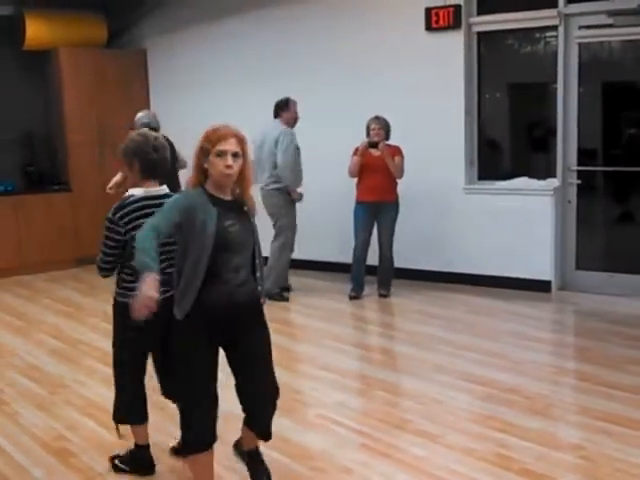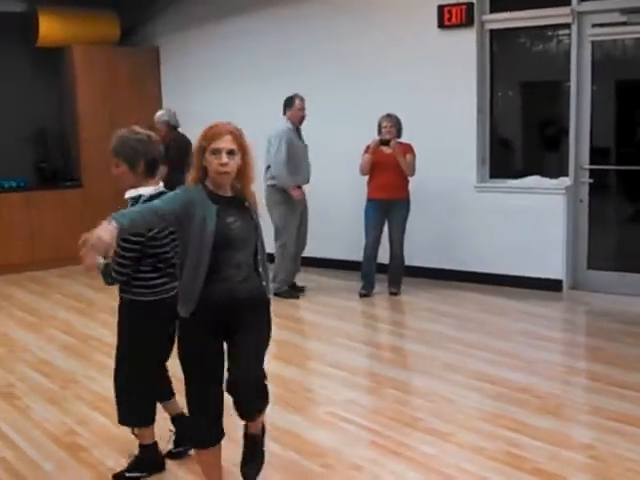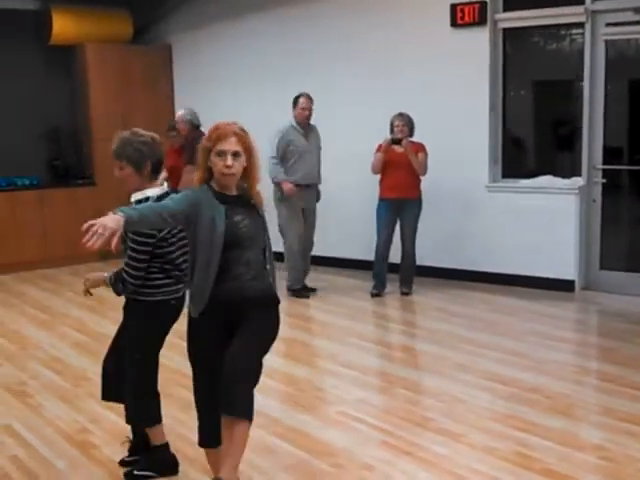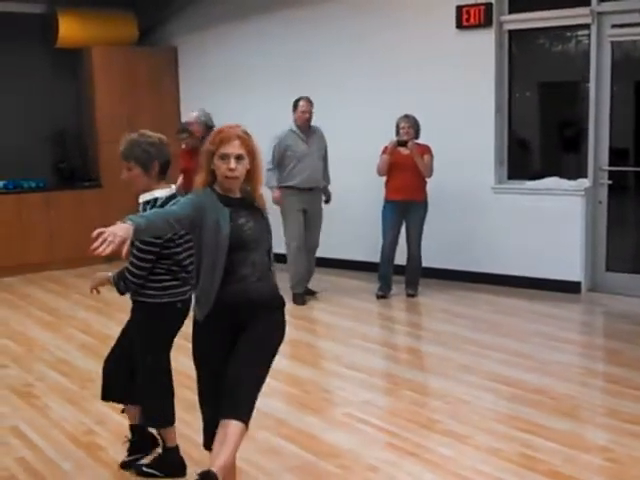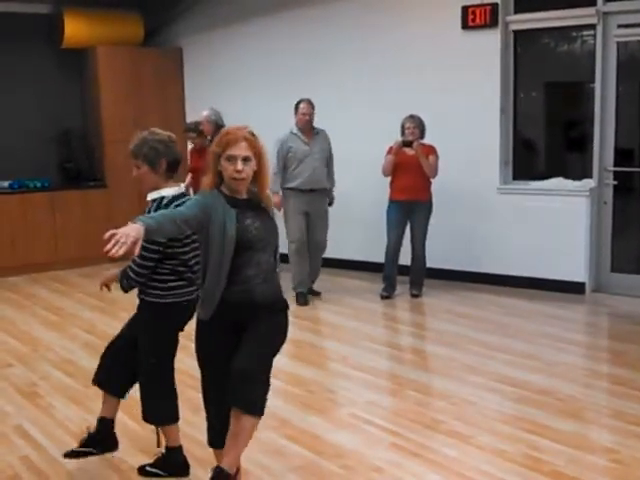
dt=0.2s
person 1, frame 1
left shoulder: (244, 203)
right shoulder: (191, 202)
right elbow: (150, 233)
left wrist: (253, 293)
right wrist: (150, 273)
left hip: (246, 313)
right hip: (199, 316)
left knee: (262, 394)
right knee: (199, 407)
left ankle: (249, 447)
person 1, frame 2
left shoulder: (246, 199)
right shoulder: (191, 199)
right elbow: (151, 212)
left wrist: (263, 289)
right wrist: (113, 223)
left hip: (249, 307)
right hip: (202, 312)
left knee: (246, 380)
right knee: (204, 403)
left ankle: (255, 430)
person 1, frame 3
left shoulder: (251, 198)
right shoulder: (198, 200)
right elbow: (160, 211)
left wrist: (267, 290)
right wrist: (121, 216)
left hip: (258, 308)
right hip: (212, 312)
left knee: (237, 379)
right knee: (210, 399)
person 1, frame 4
left shoulder: (254, 201)
right shoulder: (202, 203)
right elbow: (166, 217)
right wrist: (130, 225)
left hip: (264, 310)
right hip: (217, 315)
left knee: (240, 382)
right knee: (214, 401)
person 1, frame 5
left shoulder: (261, 202)
right shoulder: (209, 204)
right elbow: (175, 218)
right wrist: (140, 226)
left hip: (268, 311)
right hip: (220, 316)
left knee: (248, 373)
right knee: (219, 403)
person 2, frame 1
left shoulder: (122, 211)
left elbow: (105, 266)
left hip: (134, 305)
right hip: (173, 301)
left knee: (130, 373)
right knee: (171, 366)
left ankle: (141, 453)
person 2, frame 2
left shoulder: (134, 211)
left elbow: (118, 272)
left wrist: (99, 263)
left hip: (144, 304)
right hip: (169, 298)
left knee: (132, 374)
right knee: (151, 368)
right ankle: (183, 427)
person 2, frame 3
right shoulder: (169, 200)
left elbow: (131, 276)
left wrist: (102, 279)
left hip: (150, 305)
right hip: (166, 298)
left knee: (137, 374)
right knee: (119, 365)
right ankle: (143, 438)
person 2, frame 4
left shoulder: (153, 213)
right shoulder: (179, 202)
left elbow: (136, 273)
left wrist: (108, 278)
left hip: (158, 306)
right hip: (172, 300)
left knee: (152, 376)
right knee: (121, 365)
right ankle: (141, 436)
person 2, frame 5
left shoulder: (162, 210)
right shoulder: (187, 200)
left elbow: (140, 271)
left wrist: (113, 276)
right wrist: (124, 275)
left hip: (164, 305)
right hip: (181, 298)
left knee: (156, 375)
right knee: (117, 357)
right ankle: (102, 433)
person 3, frame 1
left shoulder: (265, 134)
right shoulder: (286, 134)
left elbow: (259, 164)
right elbow: (285, 165)
right wrist: (294, 190)
left hip: (269, 191)
right hip: (281, 194)
left knee: (284, 238)
right knee: (284, 240)
left ankle: (279, 281)
right ankle: (271, 288)
person 3, frame 2
left shoulder: (296, 133)
right shoulder: (282, 133)
right elbow: (277, 165)
right wrist: (290, 188)
left hip: (295, 193)
right hip: (282, 195)
left knee: (299, 239)
right knee: (286, 241)
left ankle: (288, 280)
right ankle: (280, 286)
person 3, frame 3
left shoulder: (314, 132)
right shoulder: (285, 133)
right elbow: (274, 161)
left wrist: (316, 186)
right wrist: (283, 181)
left hip: (308, 192)
right hip: (288, 193)
left knee: (307, 240)
right knee: (293, 240)
left ankle: (300, 281)
right ankle: (294, 285)
person 3, frame 4
left shoulder: (318, 134)
right shoulder: (284, 138)
left elbow: (324, 163)
right elbow: (272, 166)
left wrist: (326, 187)
right wrist: (274, 188)
left hip: (314, 195)
right hip: (291, 195)
left knee: (311, 242)
right knee: (295, 241)
left ankle: (303, 283)
right ankle: (297, 289)
person 3, frame 5
left shoulder: (323, 136)
right shoulder: (286, 140)
left elbow: (329, 164)
right elbow: (277, 170)
left wrist: (330, 189)
right wrist: (276, 193)
left hip: (318, 196)
right hip: (294, 197)
left knee: (318, 242)
right knee: (297, 242)
left ankle: (309, 283)
right ankle: (300, 289)
person 4, frame 1
left shoulder: (394, 150)
right shoulder: (360, 149)
left elbow: (399, 174)
right elbow: (352, 173)
left wrist: (385, 154)
right wrist: (360, 153)
left hip: (388, 204)
right hip: (364, 204)
left knee: (386, 246)
right knee: (360, 245)
left ankle: (384, 286)
right ankle: (357, 286)
person 4, frame 2
left shoulder: (406, 148)
right shoulder: (371, 147)
left elbow: (410, 172)
right elbow: (363, 171)
left wrist: (397, 152)
right wrist: (371, 151)
left hip: (399, 202)
right hip: (375, 201)
left knee: (396, 244)
right knee: (371, 243)
left ankle: (394, 284)
right ankle: (367, 284)
person 4, frame 3
left shoulder: (418, 147)
right shoulder: (383, 146)
left elbow: (422, 171)
right elbow: (375, 170)
left wrist: (409, 151)
right wrist: (383, 150)
left hip: (411, 201)
right hip: (387, 201)
left knee: (408, 244)
right knee: (382, 243)
left ankle: (406, 284)
right ankle: (378, 284)
person 4, frame 4
left shoulder: (424, 149)
right shoulder: (389, 148)
left elbow: (428, 173)
right elbow: (380, 172)
left wrist: (414, 153)
right wrist: (389, 152)
left hip: (417, 203)
right hip: (392, 202)
left knee: (414, 245)
right knee: (388, 244)
left ankle: (412, 285)
right ankle: (384, 286)
person 4, frame 5
left shoulder: (429, 149)
right shoulder: (394, 148)
left elbow: (432, 173)
right elbow: (385, 172)
left wrist: (419, 153)
right wrist: (394, 152)
left hip: (421, 204)
right hip: (397, 203)
left knee: (418, 246)
right knee: (392, 245)
left ankle: (416, 285)
right ankle: (388, 286)
